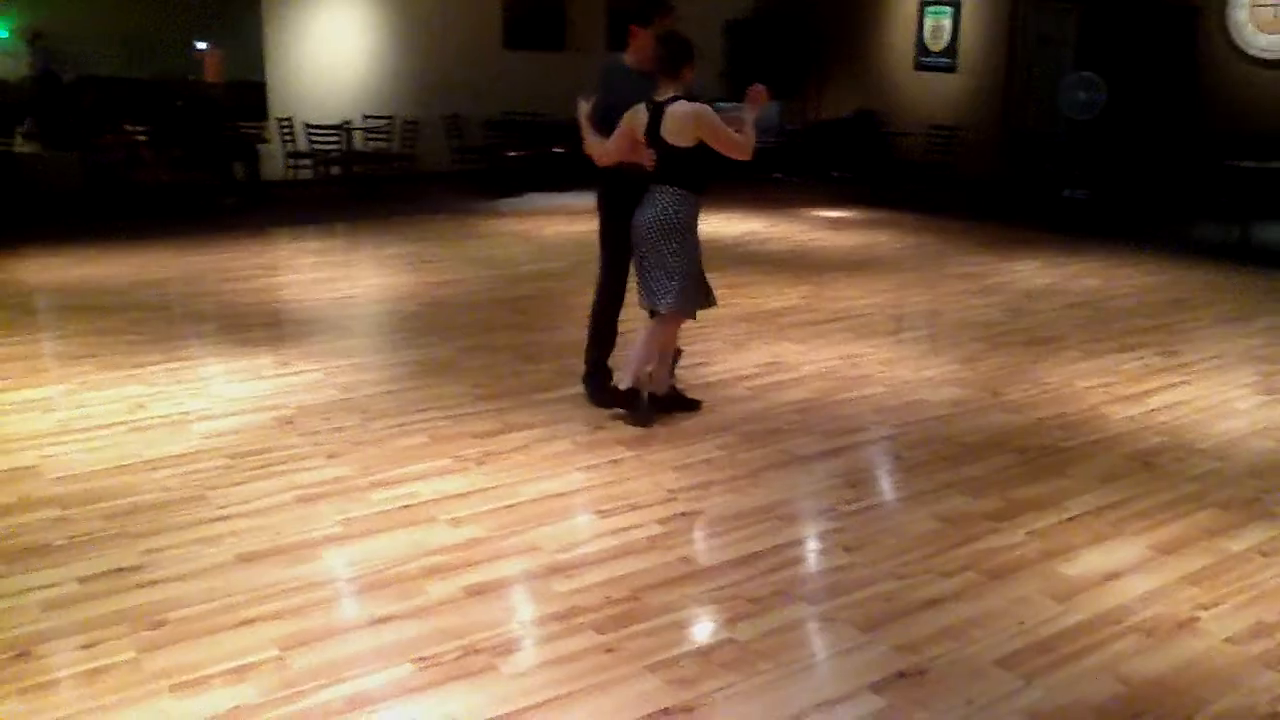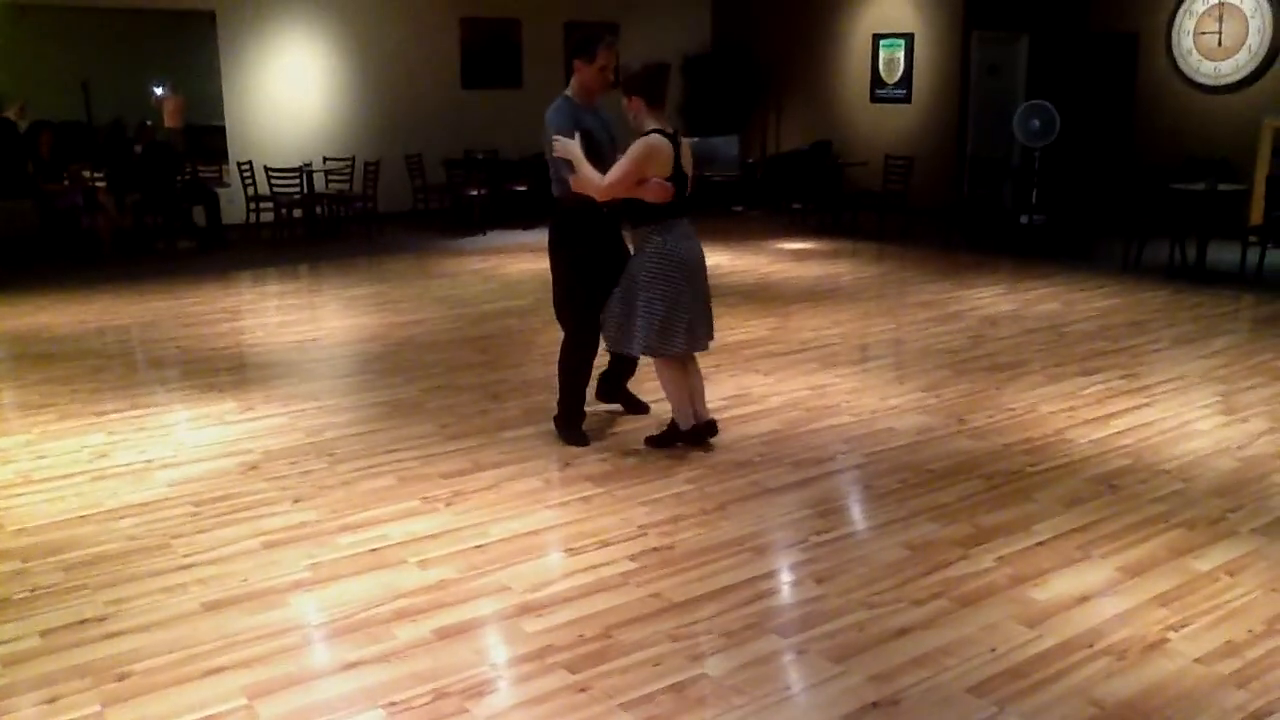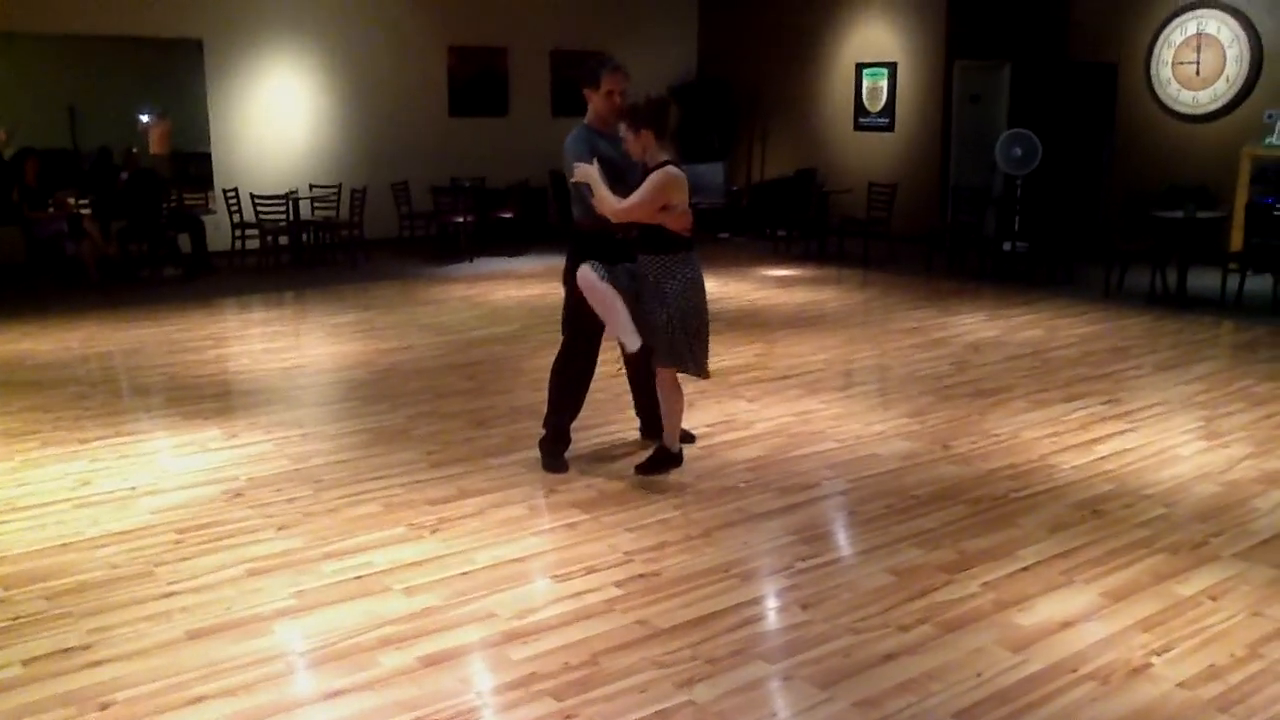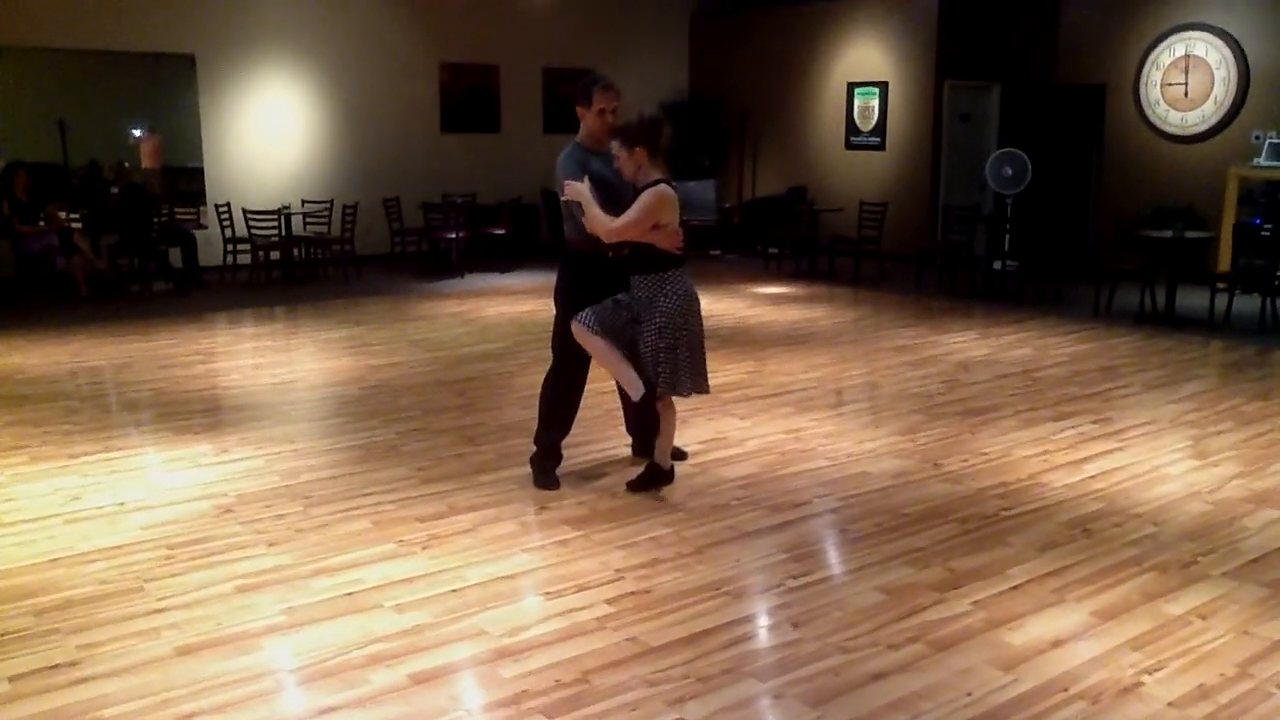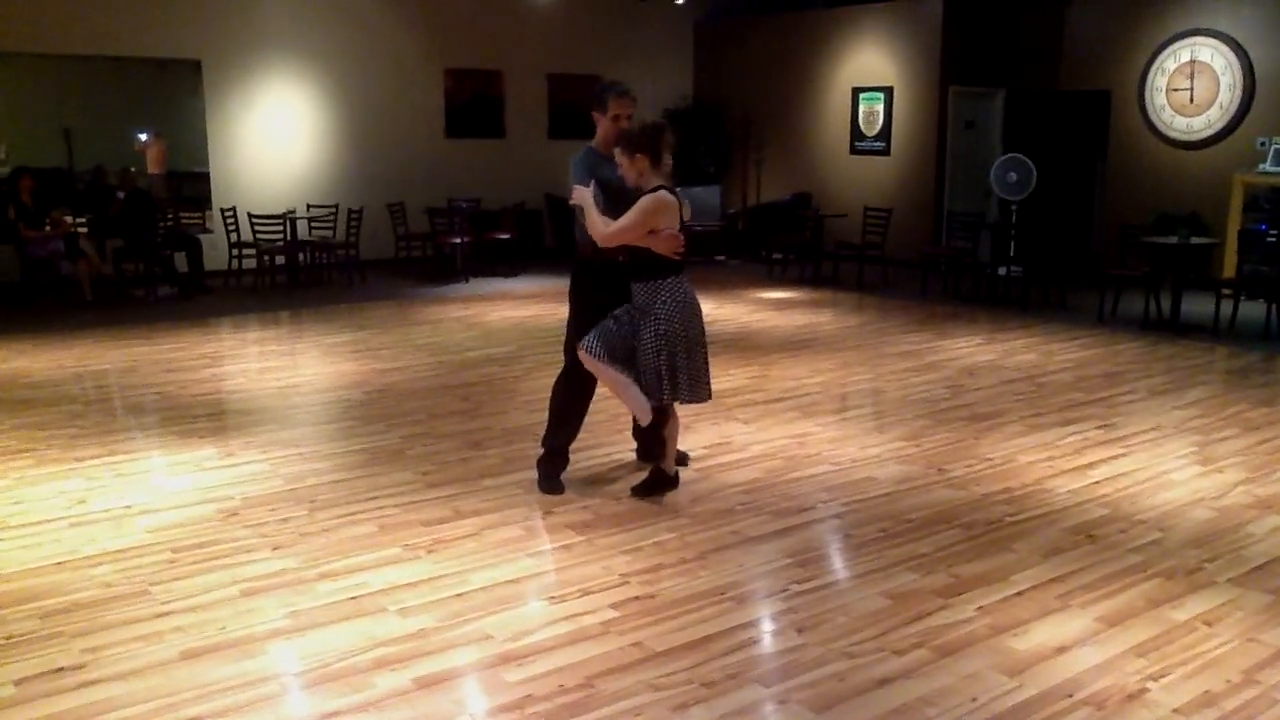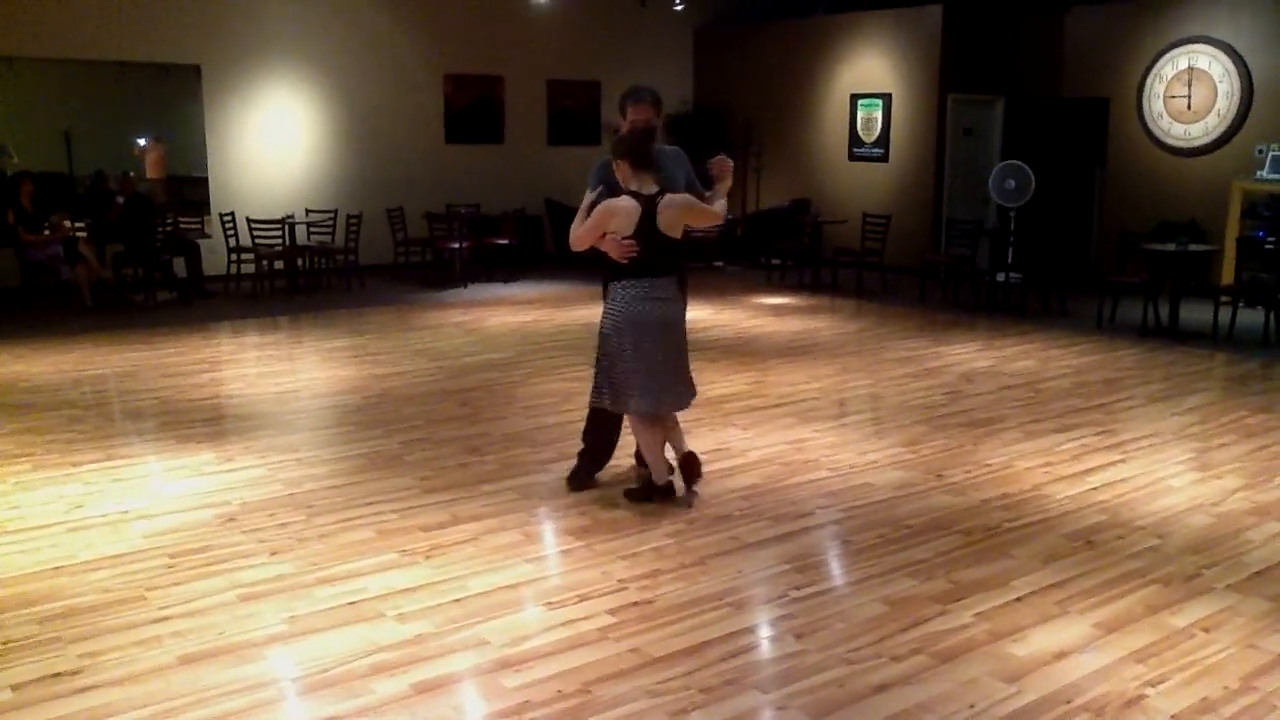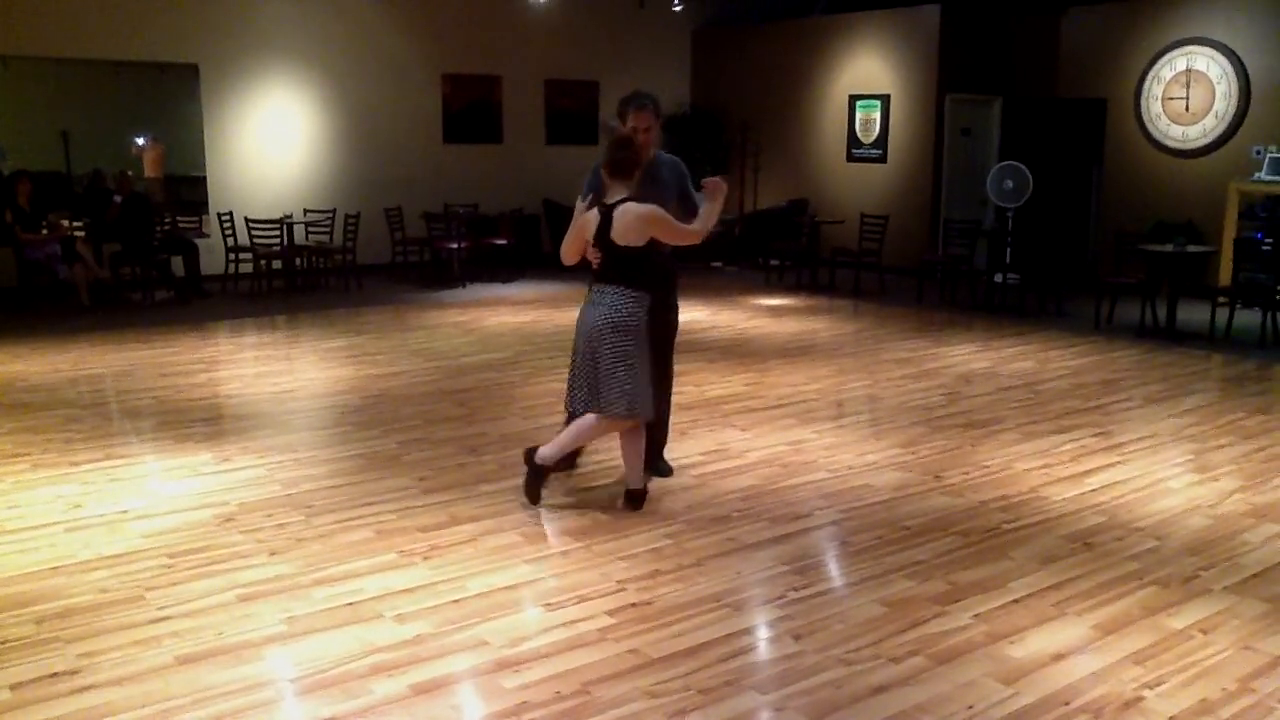
dt=0.7s
person 1, frame 1
right shoulder: (610, 76)
right elbow: (593, 140)
right wrist: (636, 153)
right hip: (620, 189)
right knee: (613, 285)
right ankle: (598, 374)
person 1, frame 2
left shoulder: (595, 111)
right shoulder: (561, 115)
right elbow: (577, 180)
right wrist: (639, 190)
left hip: (605, 223)
right hip: (574, 228)
right knee: (582, 327)
left ankle: (613, 385)
right ankle: (569, 416)
person 1, frame 3
left shoulder: (623, 136)
right shoulder: (579, 144)
right wrist: (663, 219)
left hip: (627, 248)
right hip: (592, 251)
left knee: (642, 342)
right knee: (579, 348)
left ankle: (653, 423)
right ankle: (554, 440)
person 1, frame 4
left shoulder: (618, 154)
right shoulder: (572, 162)
left elbow: (630, 209)
right wrist: (653, 237)
left hip: (619, 269)
right hip: (583, 272)
right knee: (569, 366)
left ankle: (646, 438)
right ankle: (545, 456)
person 1, frame 5
right shoulder: (585, 165)
right wrist: (652, 241)
right hip: (597, 276)
right knee: (580, 369)
left ankle: (651, 443)
right ankle: (552, 460)
person 1, frame 6
left shoulder: (675, 158)
right shoulder: (609, 168)
left elbow: (702, 207)
right elbow: (588, 224)
left wrist: (722, 182)
right wrist: (606, 244)
left ankle: (650, 452)
right ankle: (591, 459)
person 1, frame 7
left shoulder: (673, 168)
right shoulder: (603, 172)
left elbow: (694, 222)
left hip: (658, 278)
left knee: (658, 367)
left ankle: (652, 452)
right ankle: (570, 445)
person 2, frame 1
left shoulder: (638, 114)
right shoulder: (696, 112)
left elbow: (603, 156)
right elbow: (743, 151)
left wrist: (584, 119)
right wrist: (750, 113)
left hip: (652, 211)
right hip: (674, 216)
left knee: (671, 309)
right knee: (671, 310)
left ankle: (658, 389)
right ankle: (630, 386)
person 2, frame 2
left shoulder: (647, 146)
right shoulder: (677, 143)
left elbow: (602, 189)
left wrist: (575, 154)
left hip: (658, 251)
right hip: (680, 246)
left knee: (660, 345)
right knee: (674, 343)
left ankle: (685, 425)
right ankle: (701, 418)
person 2, frame 3
left shoulder: (668, 176)
right shoulder: (654, 174)
left elbow: (619, 212)
right elbow: (630, 214)
left wrist: (594, 177)
right wrist: (599, 184)
left hip: (673, 278)
right hip: (647, 273)
left knee: (664, 368)
right knee: (586, 274)
left ankle: (671, 449)
right ankle: (636, 349)
person 2, frame 4
left shoulder: (659, 194)
right shoulder: (649, 192)
left elbow: (610, 232)
left wrist: (584, 196)
left hip: (665, 297)
right hip: (645, 294)
left knee: (659, 390)
right knee: (583, 326)
left ankle: (662, 466)
right ankle: (640, 391)
person 2, frame 5
left shoulder: (655, 201)
right shoulder: (666, 197)
left elbow: (606, 236)
left wrist: (587, 201)
left hip: (665, 303)
right hip: (648, 301)
left knee: (661, 396)
right knee: (590, 350)
left ankle: (667, 472)
right ankle: (652, 416)
person 2, frame 6
left shoulder: (612, 208)
right shoulder: (678, 205)
left elbow: (576, 243)
right elbow: (717, 215)
right wrist: (722, 188)
left hip: (627, 306)
right hip: (667, 305)
left knee: (635, 401)
right knee: (657, 393)
left ankle: (658, 479)
right ankle: (684, 455)
person 2, frame 7
left shoulder: (590, 218)
right shoulder: (644, 214)
left elbow: (567, 258)
right elbow: (694, 234)
right wrist: (715, 201)
left hip: (596, 310)
right hip: (624, 315)
left knee: (625, 407)
right knee: (619, 409)
left ankle: (635, 486)
right ankle: (543, 456)
